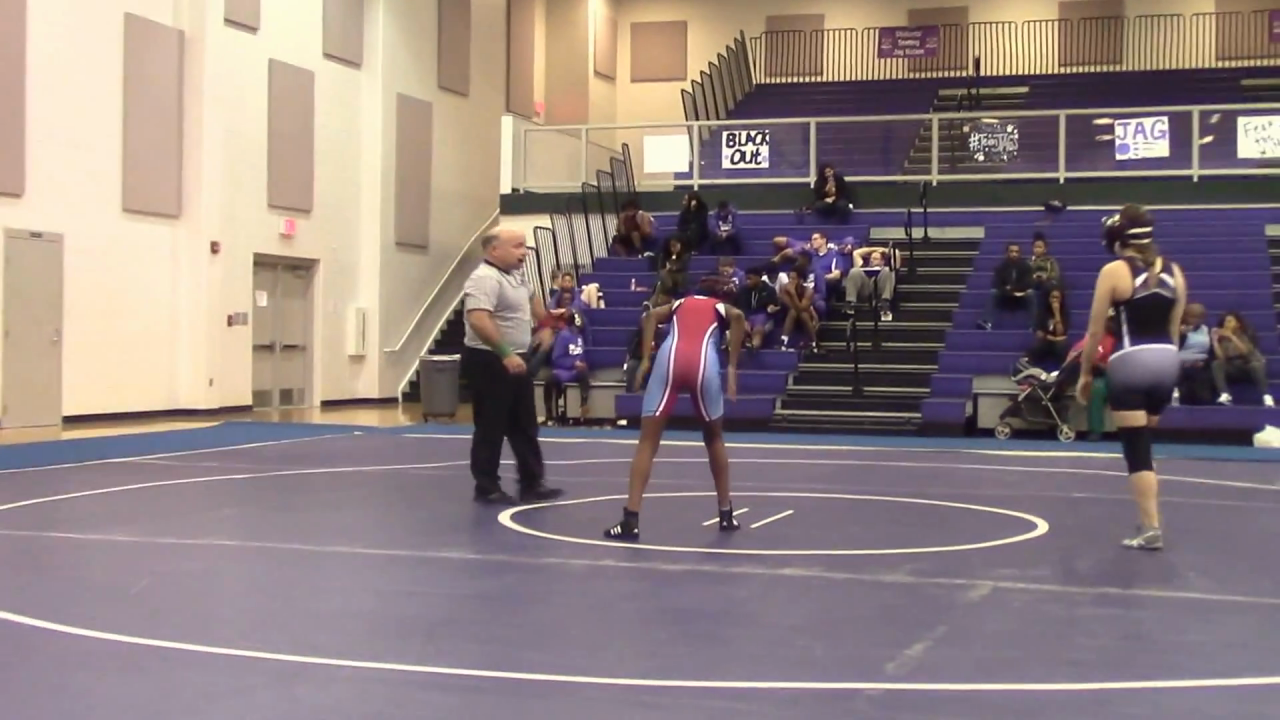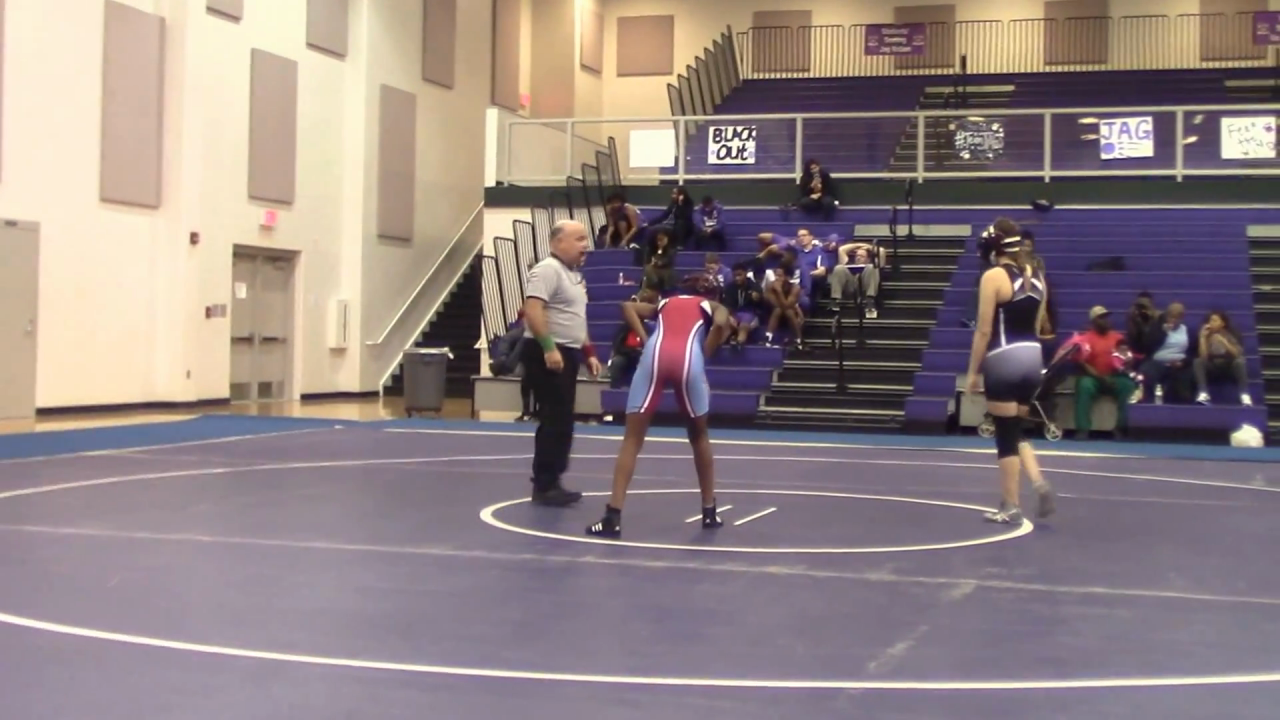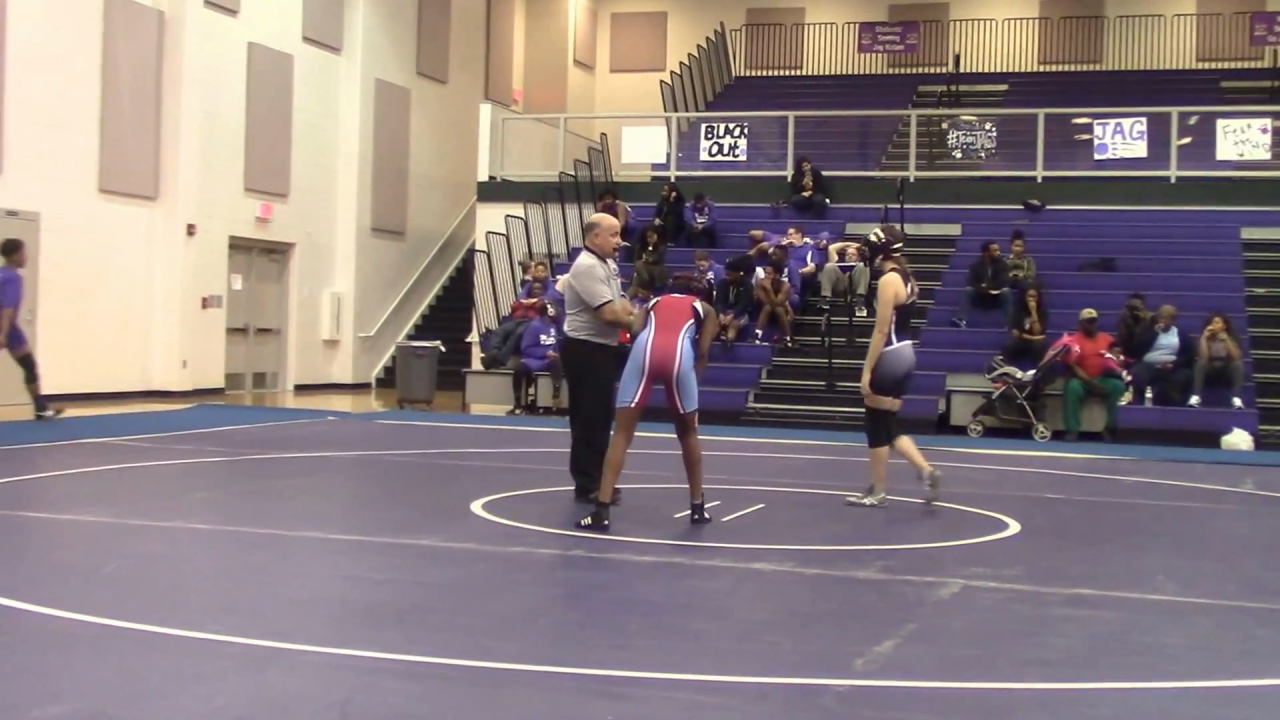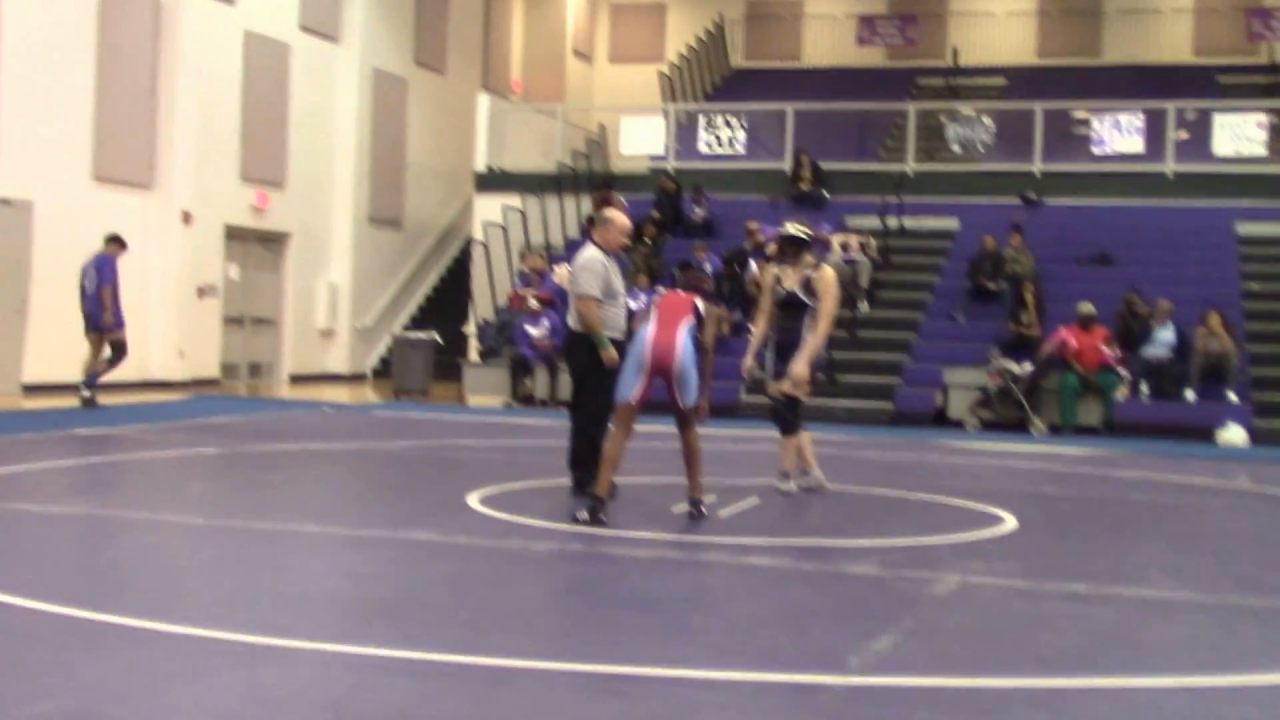
dt=1s
person 1, frame 1
left shoulder: (1113, 271)
right shoulder: (1172, 271)
left elbow: (1095, 330)
right elbow: (1174, 330)
left wrist: (1085, 373)
left hip: (1130, 364)
right hip: (1166, 362)
left knee: (1137, 450)
right knee: (1140, 445)
left ankle: (1152, 529)
right ankle: (1149, 517)
person 1, frame 2
left shoulder: (993, 276)
right shoulder: (1035, 275)
left elbow: (984, 330)
right elbow: (1037, 325)
left wrist: (973, 372)
left hip: (1005, 359)
right hip: (1032, 357)
left knee: (1005, 435)
right knee: (1014, 432)
left ankle: (1011, 507)
right ankle: (1038, 483)
person 1, frame 3
left shoulder: (888, 280)
right shoulder: (905, 277)
left elbow: (881, 331)
left wrist: (866, 370)
left hip: (890, 358)
right hip: (904, 354)
left knee: (878, 427)
right knee: (886, 425)
left ankle: (877, 491)
right ankle: (926, 471)
person 1, frame 4
left shoulder: (823, 274)
right shoulder: (773, 271)
left elbow: (824, 322)
right elbow: (764, 315)
left wrist: (804, 361)
right wrist: (751, 353)
left hip: (805, 349)
right hip: (780, 348)
left knee: (786, 410)
right knee: (788, 414)
left ankle: (787, 473)
right ankle: (812, 473)
person 2, frame 1
left shoulder: (516, 274)
right shoulder: (485, 279)
left elbow: (532, 298)
right elbow: (477, 319)
left wrist: (545, 326)
right wrist: (507, 354)
left hip: (518, 360)
right hip: (489, 362)
left knee: (525, 425)
right knee: (491, 427)
left ankle: (531, 483)
right ankle: (487, 487)
person 2, frame 2
left shoulder: (574, 274)
right shoulder: (547, 270)
right elbow: (533, 310)
left wrist: (589, 353)
right wrist: (549, 348)
left hip: (567, 354)
right hip: (546, 355)
left knee: (555, 420)
right knee: (559, 419)
left ankle: (548, 484)
right ankle: (547, 485)
person 2, frame 3
left shoulder: (607, 264)
right shoulder: (588, 267)
left elbow: (619, 303)
right elbow: (609, 314)
left wrist: (637, 316)
left hip: (601, 350)
right hip: (586, 351)
left knee: (599, 418)
right knee: (590, 419)
left ankle: (594, 480)
right ankle: (587, 485)
person 2, frame 4
left shoulder: (606, 258)
right shoulder: (592, 260)
right elbow: (586, 308)
left wrist: (612, 345)
right wrist: (605, 346)
left hip: (604, 345)
right hip: (592, 346)
left knee: (597, 412)
right knee: (589, 413)
left ankle: (589, 473)
right ankle: (584, 478)
person 3, frame 1
left shoulder: (679, 304)
right shoulder: (724, 308)
left elbow: (652, 315)
right elbow: (738, 317)
left wrist: (645, 358)
right wrist: (732, 366)
left hip: (669, 360)
right hip: (704, 363)
left knee: (647, 443)
right knee: (714, 440)
left ankle: (630, 521)
right ankle: (726, 514)
person 3, frame 2
left shoulder: (664, 303)
right shoulder: (713, 306)
left elbow: (628, 306)
right elbow: (720, 326)
left wrist: (645, 341)
right wrist: (703, 358)
left hip: (655, 355)
right hip: (688, 358)
left knee: (632, 440)
right knee: (699, 437)
left ankle: (613, 517)
right ankle: (709, 511)
person 3, frame 3
left shoulder: (655, 301)
right shoulder: (705, 309)
left elbow: (636, 330)
right elbow: (702, 351)
right wrist: (693, 378)
left hip: (646, 350)
right hip: (679, 353)
left knee: (621, 434)
right knee: (688, 434)
left ankle: (601, 511)
right ankle: (697, 507)
person 3, frame 4
left shoulder: (660, 298)
right shoulder: (705, 306)
right elbow: (707, 345)
left wrist: (653, 373)
right wrist: (704, 393)
left hip: (647, 343)
right hip: (679, 347)
left knee: (620, 428)
right knee: (687, 427)
left ankle: (598, 505)
right ankle: (695, 501)
